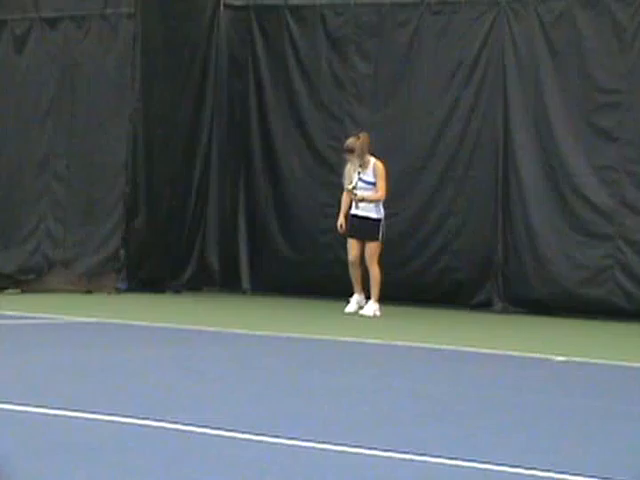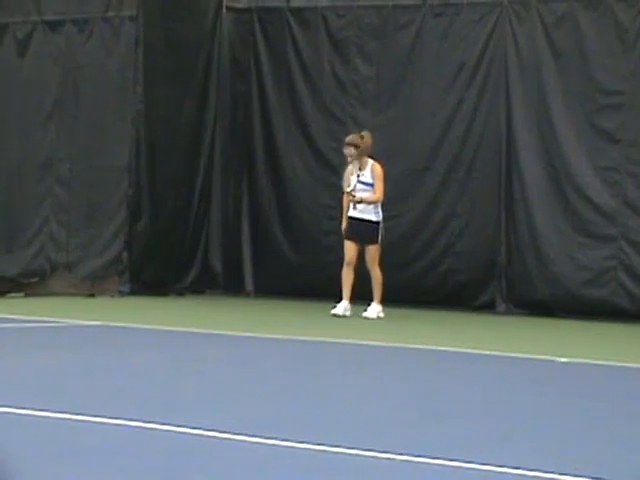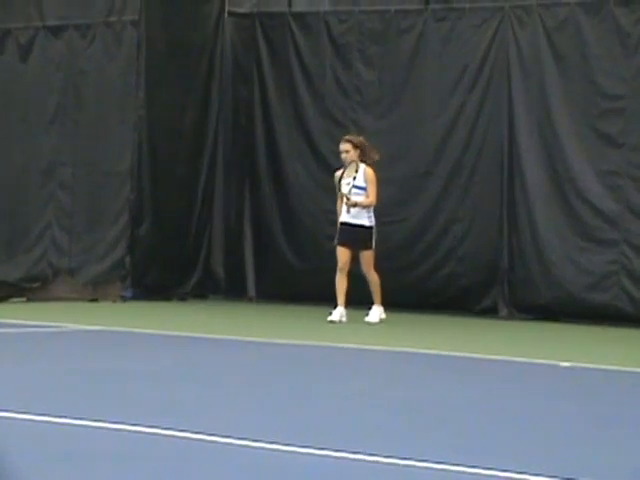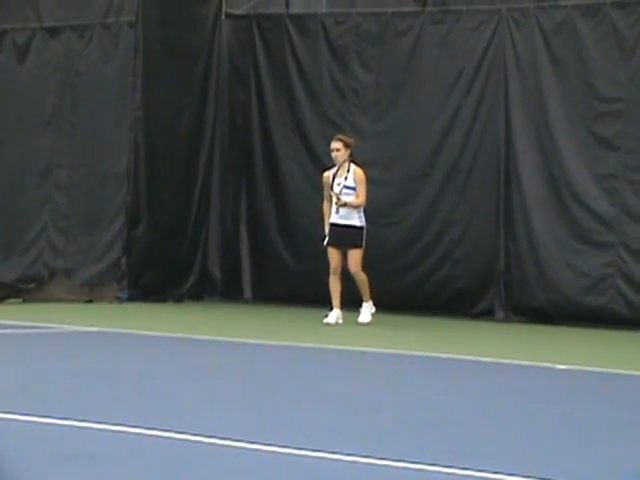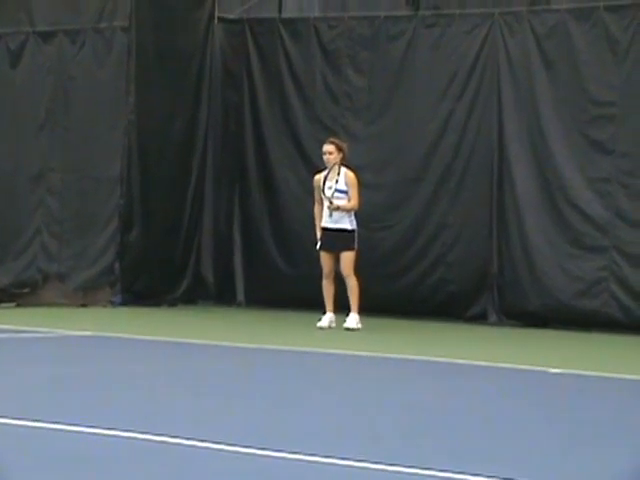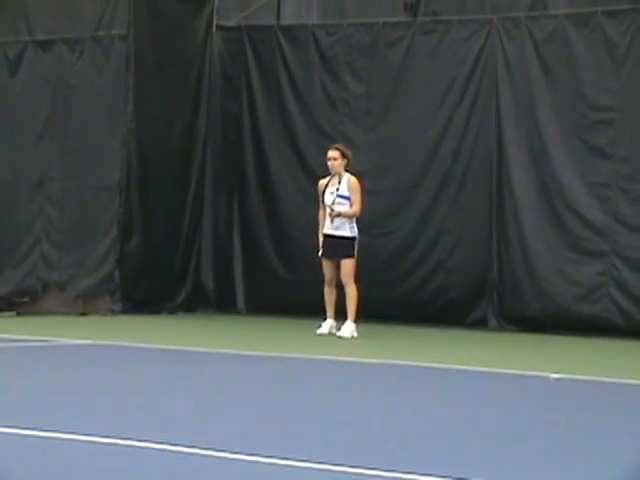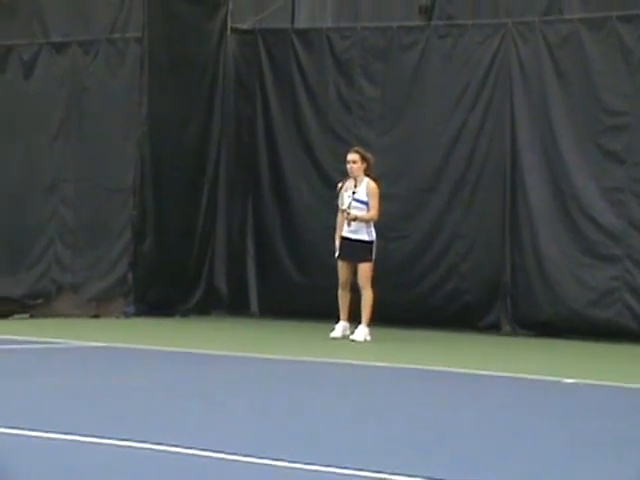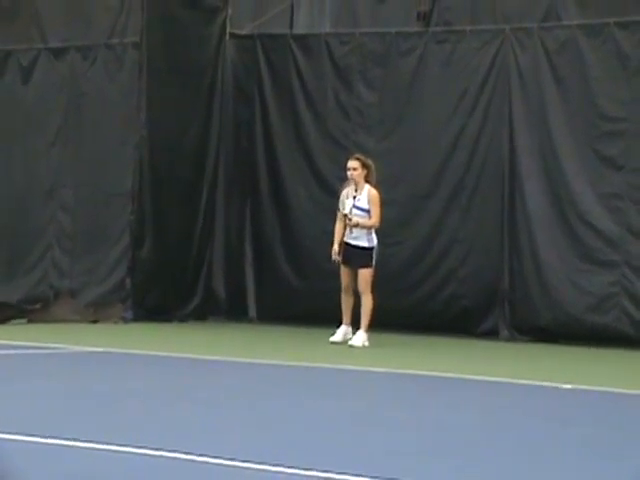
dt=0.2s
person 1, frame 1
left shoulder: (377, 166)
right shoulder: (350, 168)
left elbow: (381, 195)
left wrist: (363, 197)
right wrist: (342, 215)
left hip: (373, 219)
right hip: (355, 218)
left knee: (371, 262)
right knee: (352, 260)
left ankle: (373, 303)
right ankle: (358, 296)
person 1, frame 2
left shoulder: (375, 168)
right shoulder: (349, 170)
left elbow: (379, 196)
left wrist: (361, 198)
right wrist: (344, 219)
left hip: (371, 221)
right hip: (353, 221)
left knee: (372, 265)
right knee: (348, 262)
left ankle: (376, 305)
right ankle: (345, 303)
person 1, frame 3
left shoulder: (367, 172)
right shoulder: (340, 175)
left elbow: (372, 200)
left wrist: (356, 202)
right wrist: (339, 222)
left hip: (364, 226)
right hip: (345, 225)
left knee: (368, 270)
right knee: (341, 268)
left ankle: (377, 308)
right ankle: (340, 309)
person 1, frame 4
left shoulder: (357, 172)
right shoulder: (328, 176)
left elbow: (362, 201)
left wrist: (346, 202)
right wrist: (326, 225)
left hip: (354, 226)
right hip: (335, 226)
left knee: (355, 270)
right knee: (334, 270)
left ankle: (367, 303)
right ankle: (336, 311)
person 1, frame 5
left shoulder: (348, 176)
right shoulder: (319, 179)
left elbow: (354, 204)
left wrist: (338, 206)
right wrist: (318, 229)
left hip: (346, 230)
right hip: (327, 230)
left knee: (347, 273)
right knee: (327, 274)
left ankle: (354, 316)
right ankle: (329, 315)
person 1, frame 6
left shoulder: (351, 181)
right shoulder: (323, 184)
left elbow: (357, 210)
left wrist: (340, 212)
right wrist: (320, 235)
left hip: (347, 237)
right hip: (329, 236)
left knee: (347, 280)
right knee: (329, 281)
left ankle: (350, 324)
right ankle: (330, 321)
person 1, frame 7
left shoulder: (370, 186)
right shoulder: (342, 186)
left elbow: (374, 215)
left wrist: (356, 216)
right wrist: (337, 238)
left hip: (365, 241)
right hip: (347, 240)
left knee: (364, 285)
right knee: (343, 283)
left ankle: (364, 328)
right ankle: (343, 323)
person 1, frame 8
left shoulder: (372, 193)
right shoulder: (344, 193)
left elbow: (375, 222)
right elbow: (340, 221)
left wrist: (358, 223)
right wrist: (336, 242)
left hip: (366, 247)
right hip: (348, 245)
left knee: (364, 290)
right knee: (346, 288)
left ankle: (362, 333)
right ankle: (345, 327)
